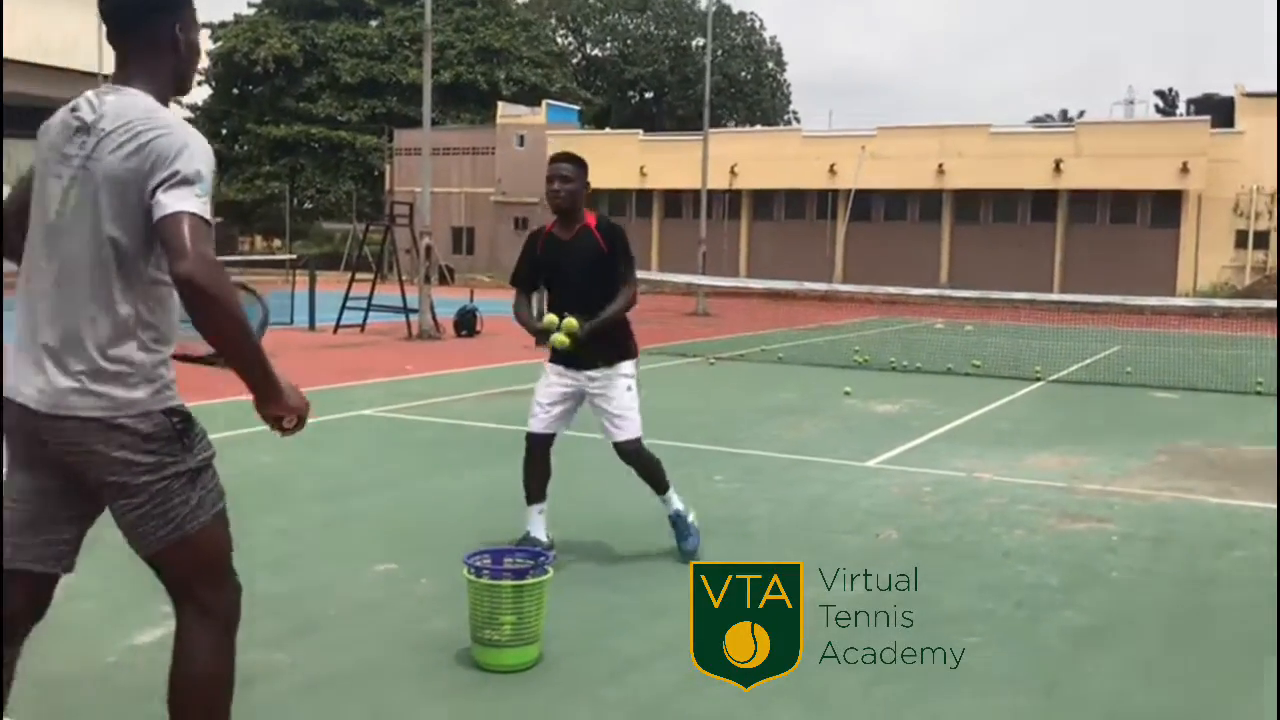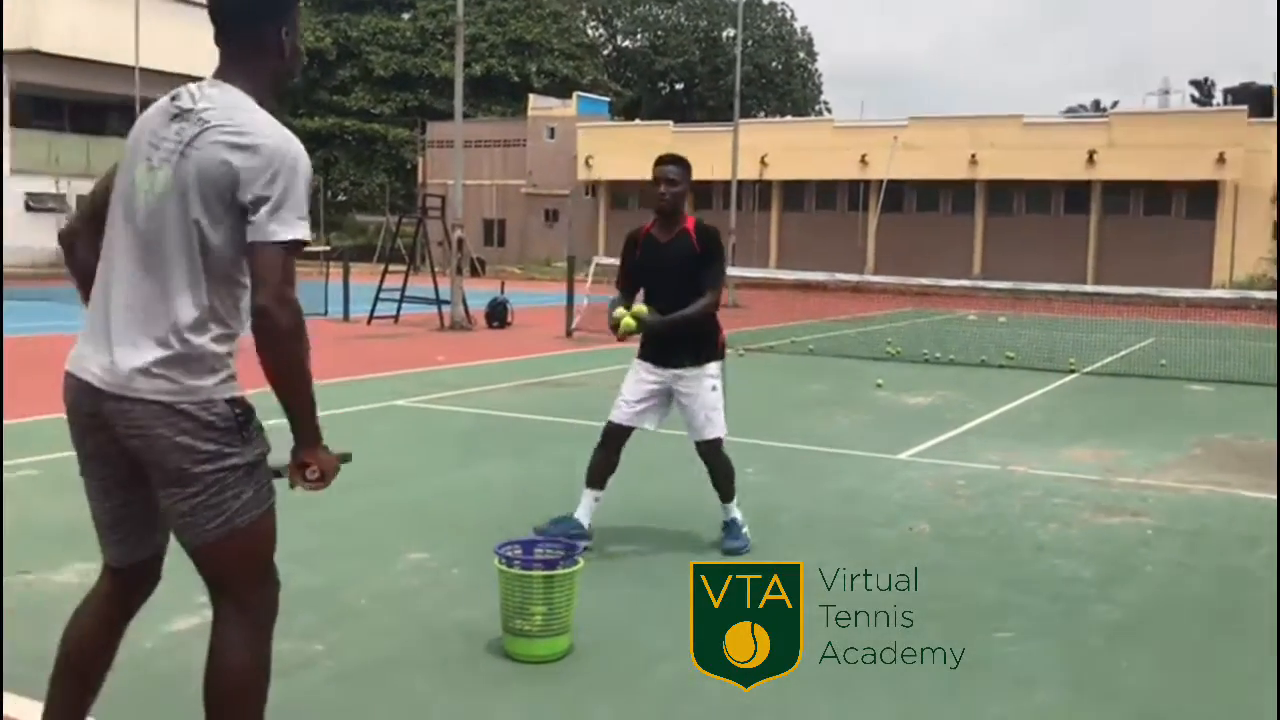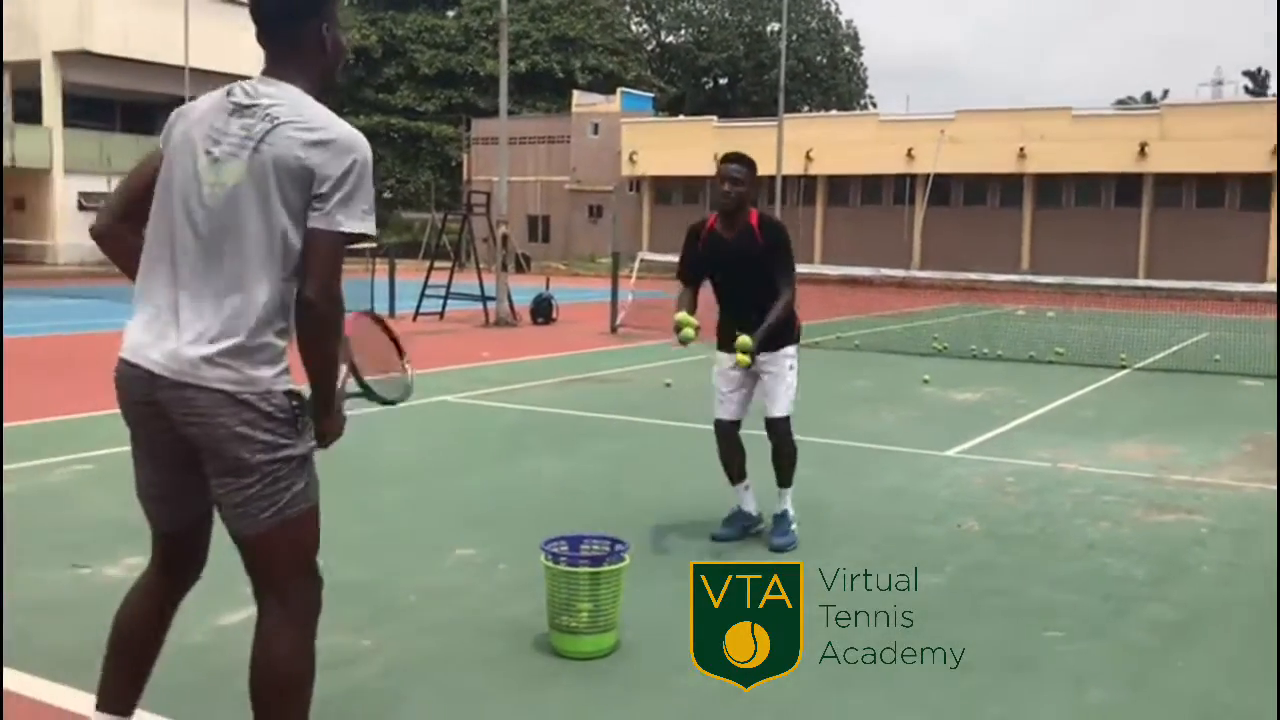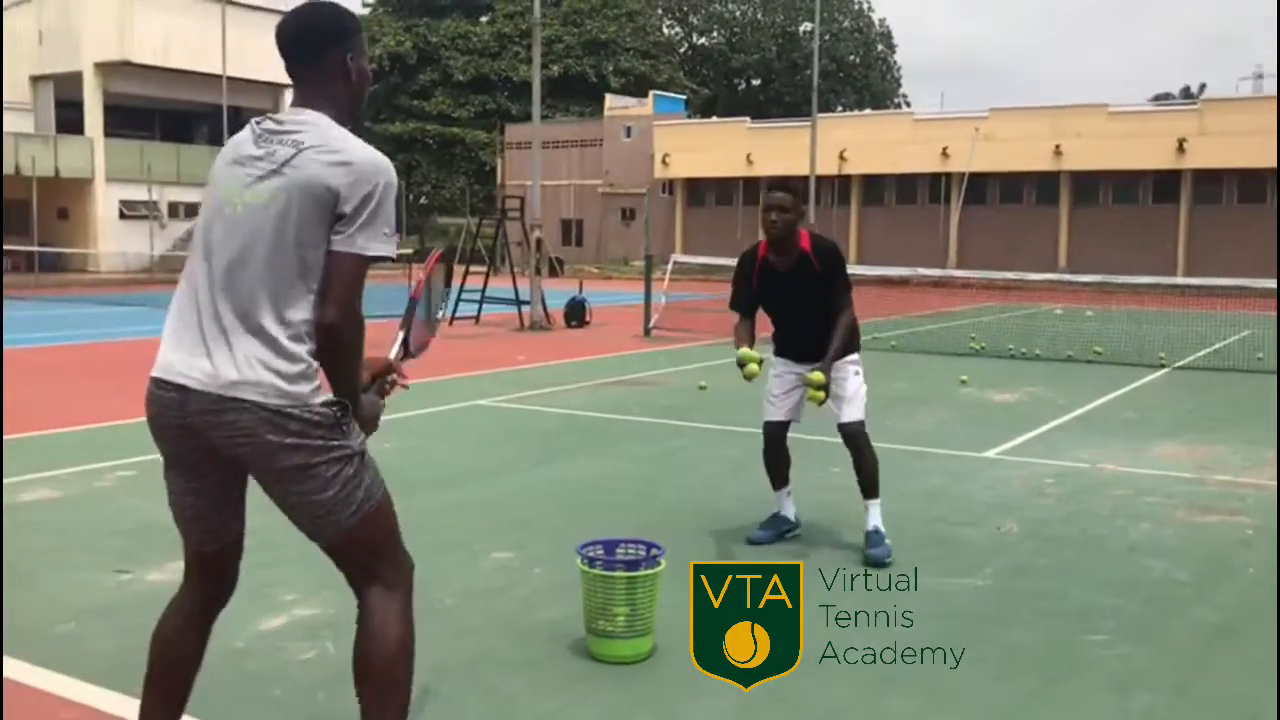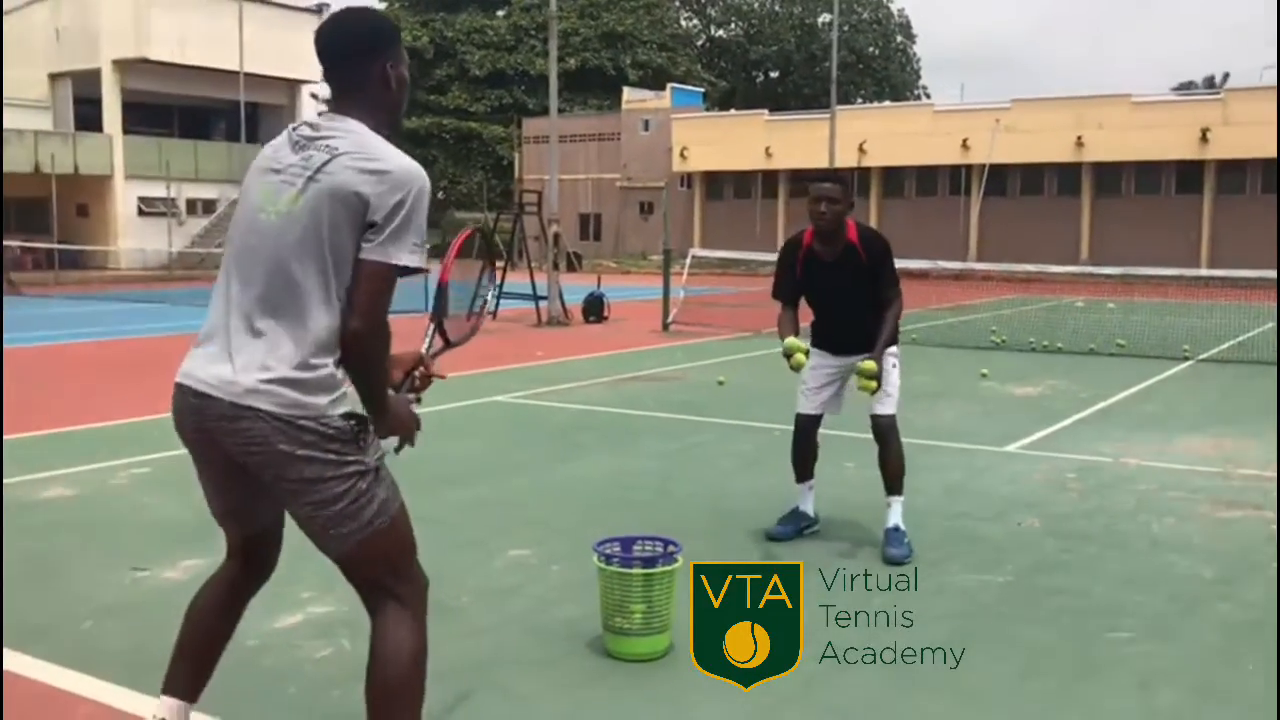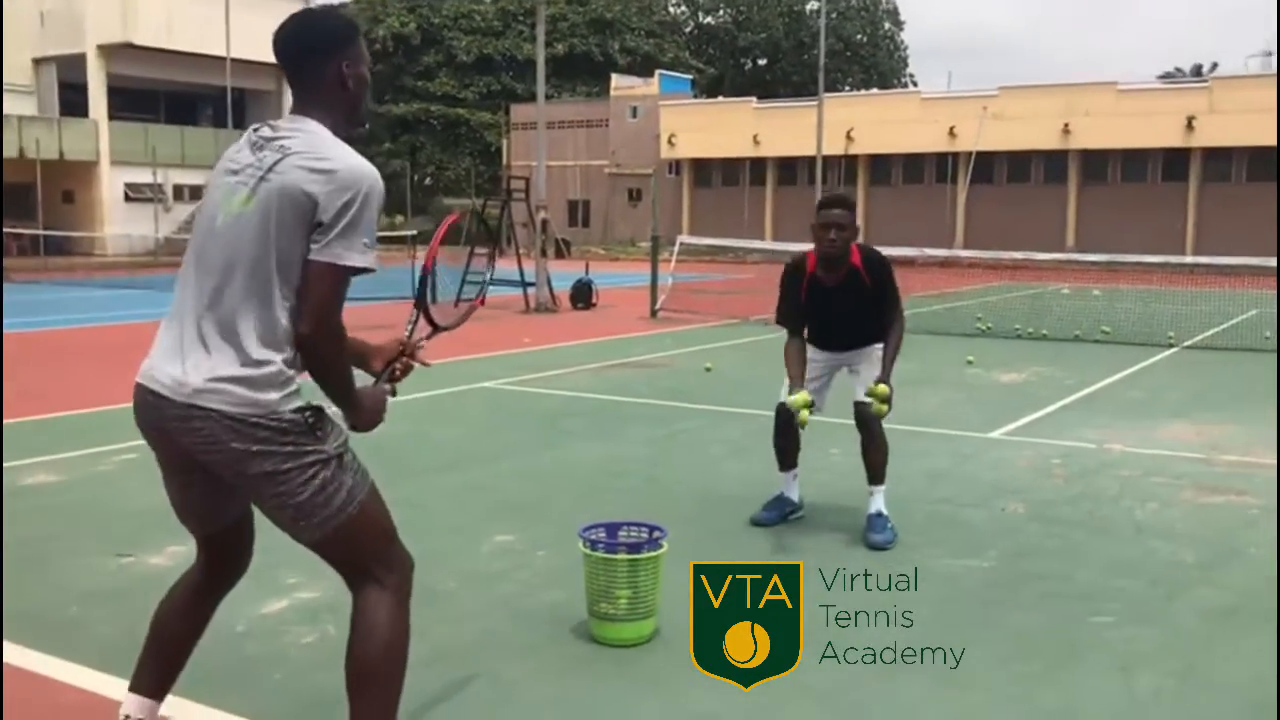
dt=0.3s
person 1, frame 1
left shoulder: (59, 127)
right shoulder: (172, 141)
right elbow: (194, 273)
right wrist: (269, 388)
right hip: (122, 414)
right knee: (209, 603)
person 1, frame 2
left shoulder: (157, 116)
right shoulder: (273, 147)
left elbow: (77, 238)
right elbow: (273, 307)
right wrist: (307, 436)
left hip: (91, 384)
right hip: (183, 400)
left knee: (125, 579)
right knee: (247, 601)
person 1, frame 3
left shoulder: (196, 115)
right shoulder: (336, 143)
left elbow: (110, 224)
right elbow: (316, 295)
right wrist: (325, 401)
left hip: (145, 371)
right hip: (241, 390)
left knee: (172, 564)
right knee: (289, 595)
person 1, frame 4
left shoulder: (240, 145)
right shoulder: (363, 166)
right elbow: (334, 315)
left wrist: (345, 369)
right wrist: (356, 405)
left hip: (176, 390)
right hip: (272, 406)
left knee: (206, 580)
right knee: (386, 577)
person 1, frame 5
left shoulder: (277, 152)
right shoulder: (396, 174)
right elbow: (360, 322)
left wrist: (378, 366)
right wrist: (383, 409)
left hip: (200, 395)
right hip: (293, 416)
left knee: (248, 562)
right knee: (399, 594)
person 1, frame 6
left shoulder: (245, 151)
right shoulder: (349, 174)
right elbow: (312, 323)
left wrist: (361, 352)
right wrist: (354, 402)
left hip: (161, 394)
right hip: (248, 412)
left knee: (221, 558)
right knee: (383, 574)
person 2, frame 1
left shoulder: (609, 234)
right shoulder: (538, 242)
left elbow: (629, 294)
right elbow: (522, 298)
left wrist: (589, 328)
right wrist: (531, 324)
left hip: (612, 362)
right hip: (562, 363)
left knee: (630, 448)
right knee: (536, 441)
left ankle: (677, 512)
right ankle: (536, 535)
person 2, frame 2
left shoulder: (705, 237)
right shoulder: (637, 240)
left elbow: (713, 298)
right elbow: (625, 294)
left wrist: (667, 321)
right wrist: (620, 315)
left hip: (698, 360)
right hip: (651, 359)
left knee: (709, 445)
right knee: (613, 433)
left ankle: (732, 519)
right ankle: (580, 520)
person 2, frame 3
left shoulder: (771, 231)
right shoulder: (700, 235)
left elbow: (787, 293)
right elbow: (689, 288)
left wrist: (758, 336)
right wrist: (684, 320)
left hip: (776, 342)
right hip: (730, 344)
left knee: (778, 424)
right knee: (724, 426)
left ankle: (784, 512)
right ankle: (747, 509)
person 2, frame 4
left shoulder: (824, 252)
right shoulder: (750, 262)
left elbow: (845, 312)
right elbow: (745, 318)
left wrist: (827, 363)
right wrist: (745, 352)
left hip: (838, 354)
right hip: (787, 356)
left knee: (854, 433)
right knee: (772, 432)
left ankle: (874, 526)
right ankle: (785, 513)
person 2, frame 5
left shoulder: (871, 243)
right shoulder: (794, 251)
left elbow: (894, 302)
right elbow: (788, 307)
left wrist: (879, 352)
right wrist: (790, 343)
left hip: (875, 346)
right hip: (825, 348)
left knee: (884, 425)
right knee: (804, 423)
left ankle: (895, 522)
right ankle: (805, 509)
person 2, frame 6
left shoulder: (874, 265)
right shoulder: (796, 272)
left elbow: (895, 320)
right elbow: (794, 337)
left wrist: (885, 373)
right wrist: (797, 391)
left hip: (868, 346)
right hip: (819, 346)
left knee: (867, 415)
right knee: (785, 413)
left ankle: (877, 510)
right ankle: (789, 496)
